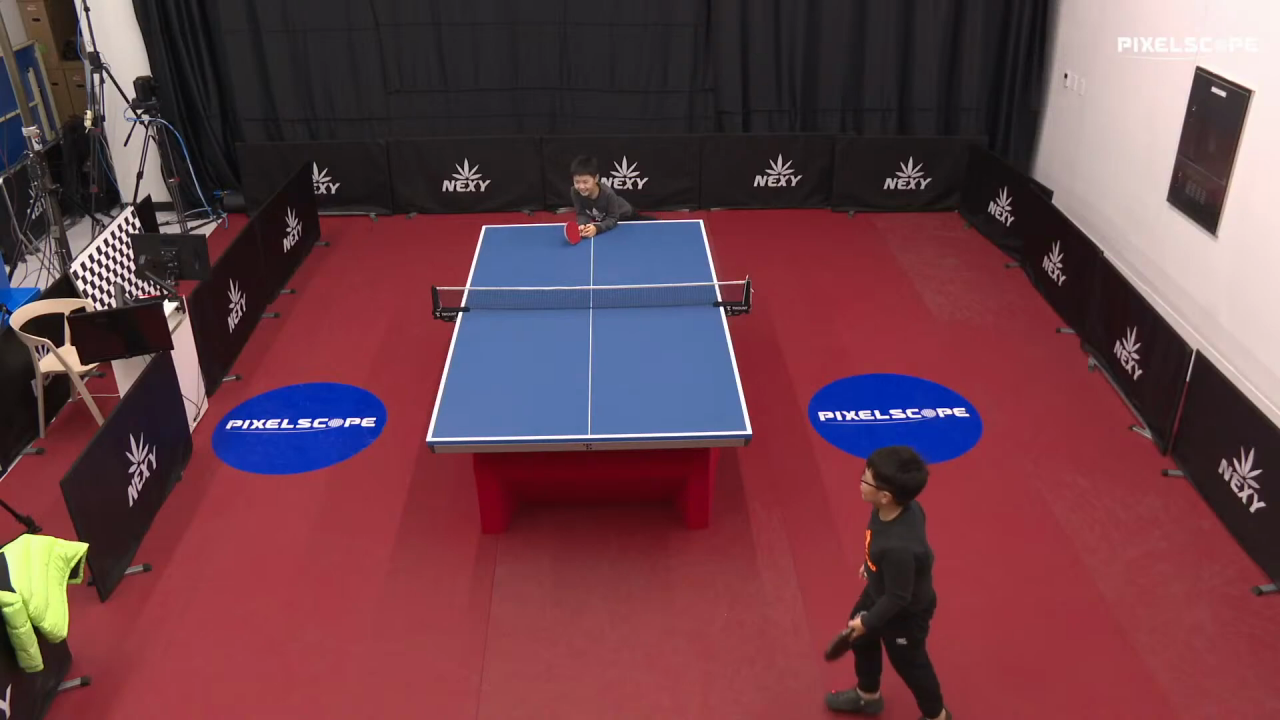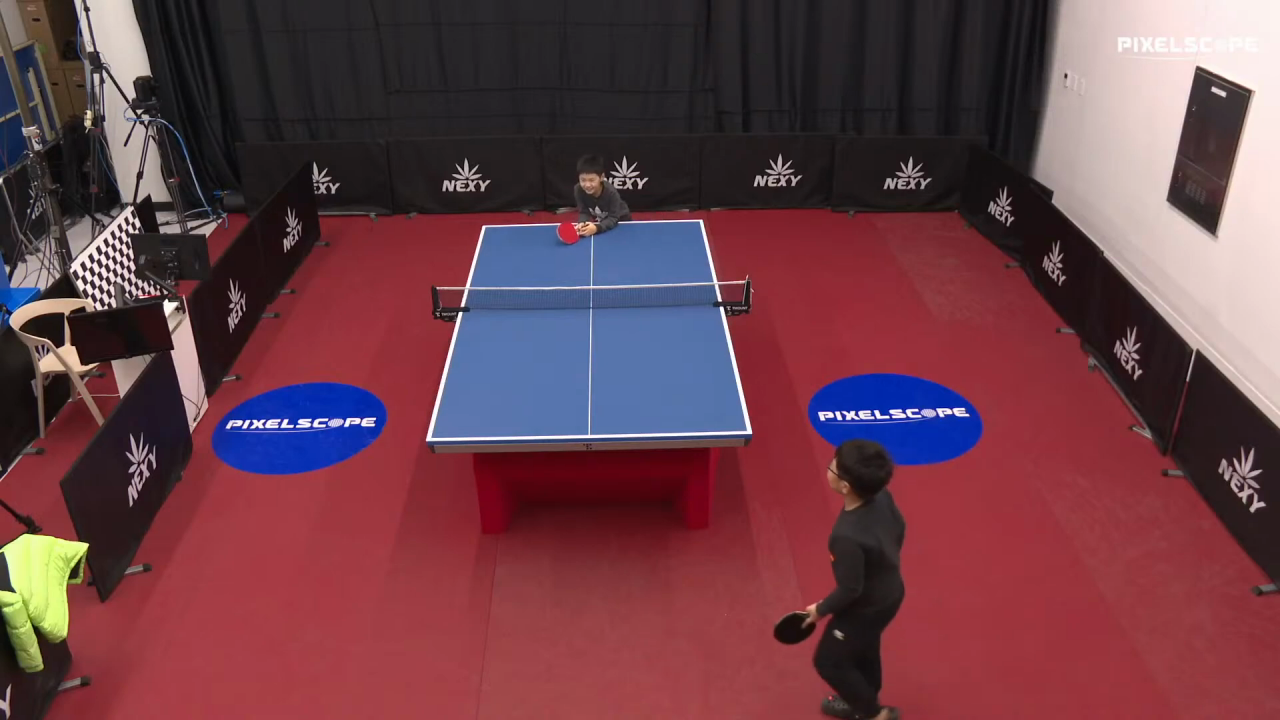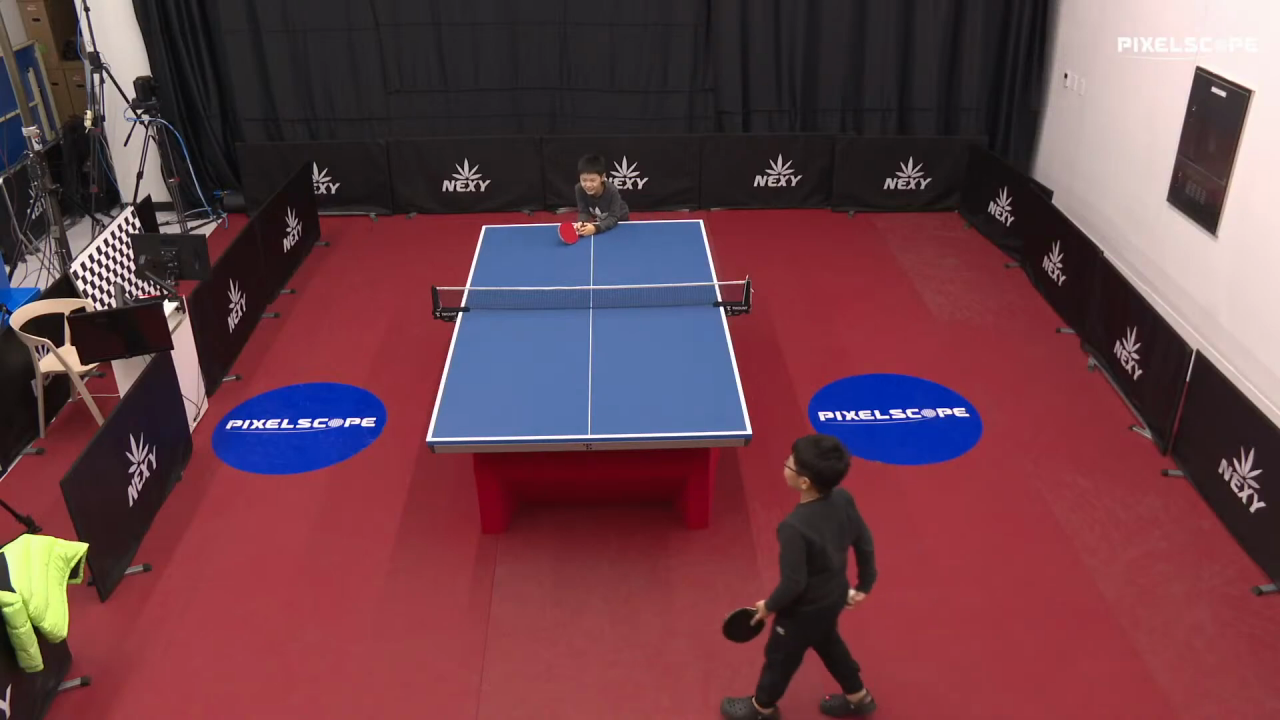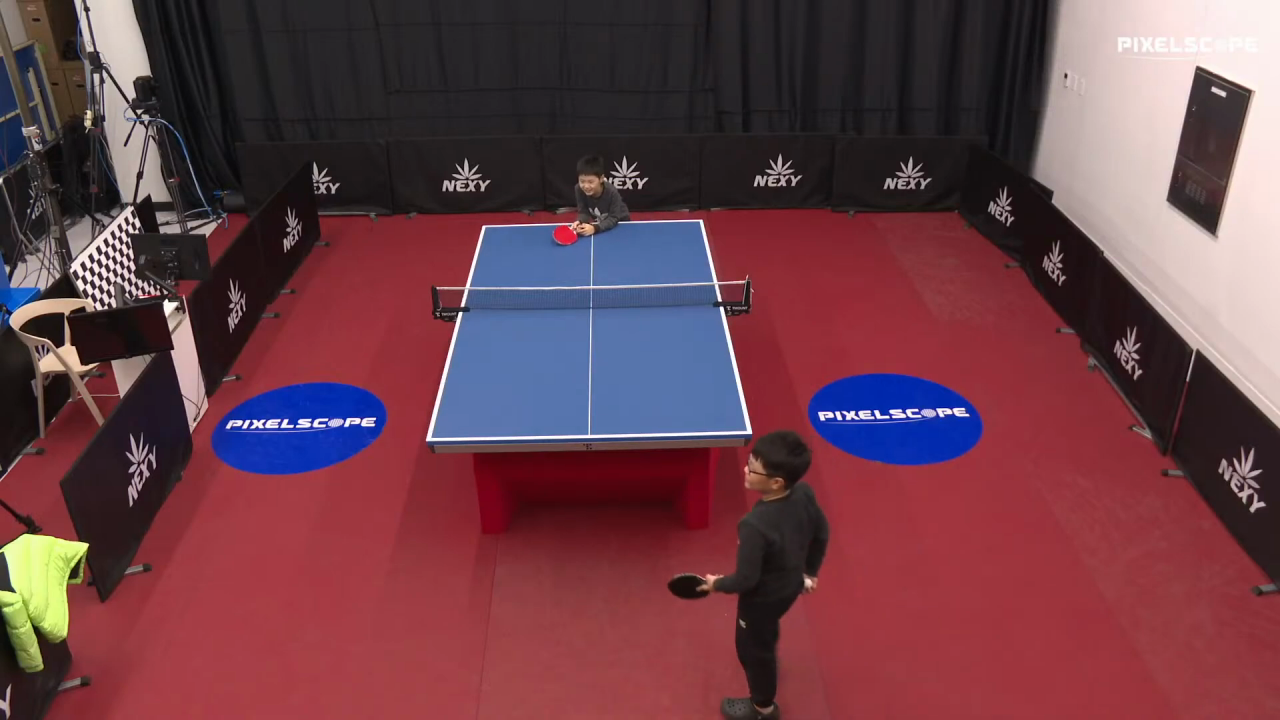
dt=0.3s
person 1, frame 1
left shoulder: (896, 547)
right shoulder: (908, 504)
left elbow: (898, 598)
left wrist: (866, 622)
left hip: (906, 612)
right hip: (888, 591)
left knee: (910, 663)
right knee: (862, 642)
right ankle: (867, 695)
person 1, frame 2
left shoulder: (848, 536)
right shoulder: (882, 497)
left elbow: (851, 589)
right elbow: (899, 529)
left wrist: (821, 610)
left hip: (866, 609)
right hip: (889, 593)
left knee: (828, 660)
right knee: (865, 654)
person 1, frame 3
left shoulder: (795, 528)
right shoulder: (843, 499)
left elbow: (794, 584)
right elbow: (865, 543)
left wrist: (768, 606)
right wrist: (863, 585)
left hip: (806, 607)
right hip: (833, 594)
left knee: (780, 656)
right knee: (827, 642)
person 1, frame 4
left shoulder: (755, 526)
right shoulder: (803, 493)
left elbow: (746, 579)
right elbow: (821, 533)
left wrist: (718, 585)
right wrist: (810, 571)
left hip: (763, 596)
right hip: (791, 584)
left knee: (752, 648)
right knee: (767, 623)
right ankle: (768, 659)
